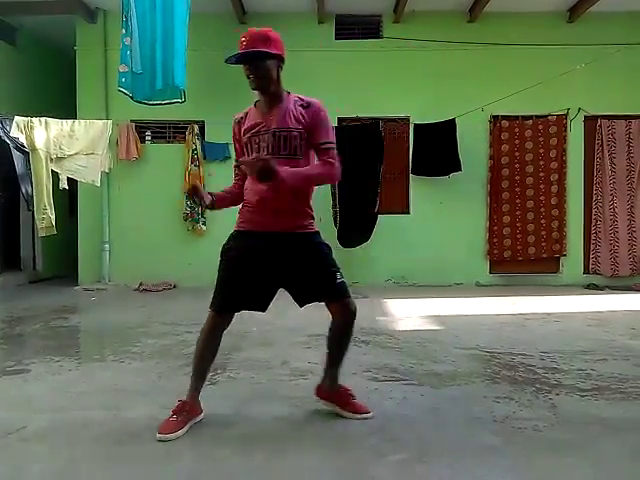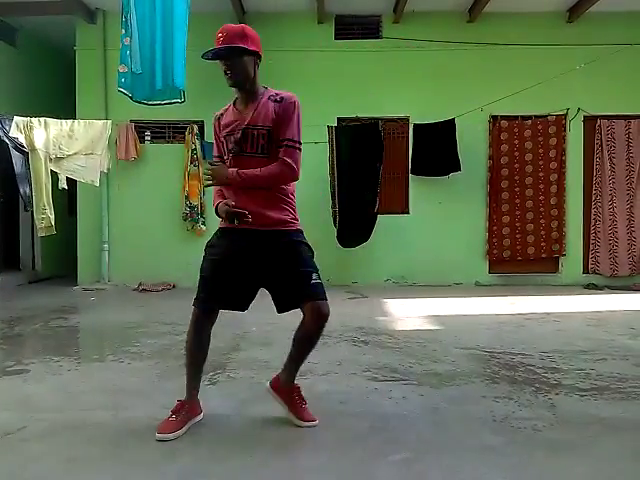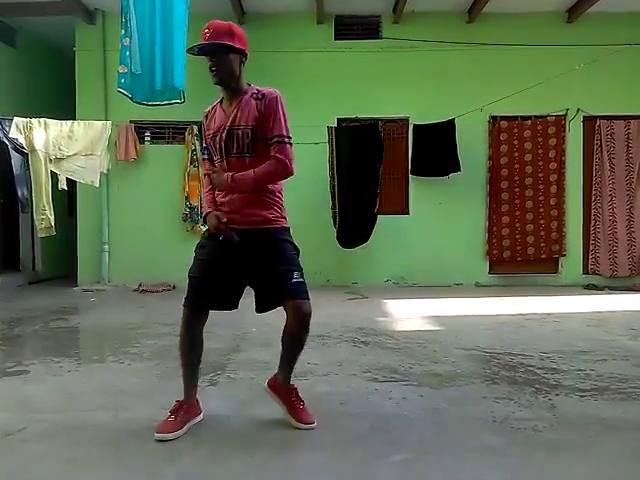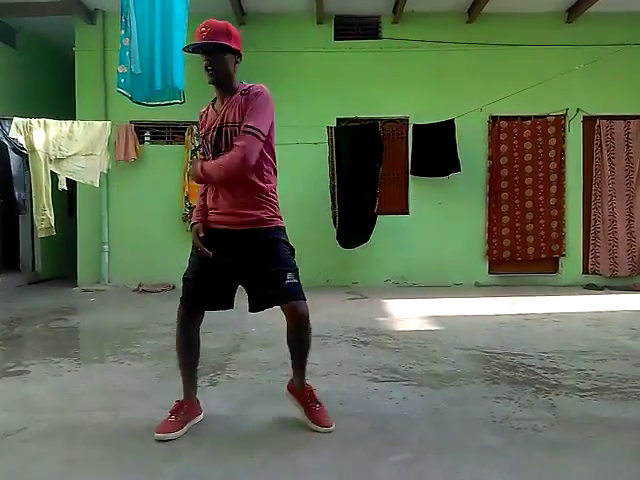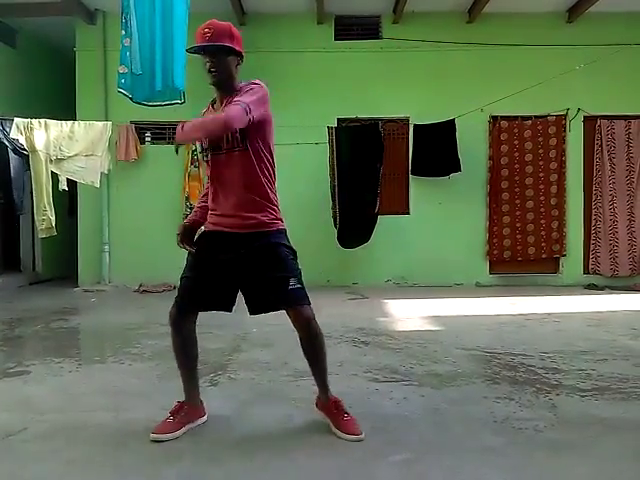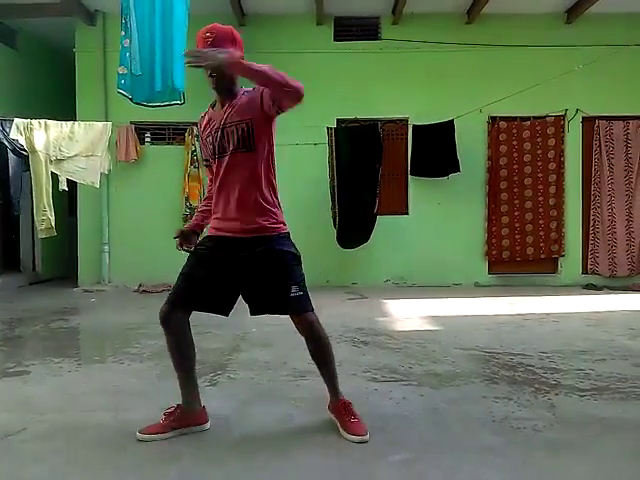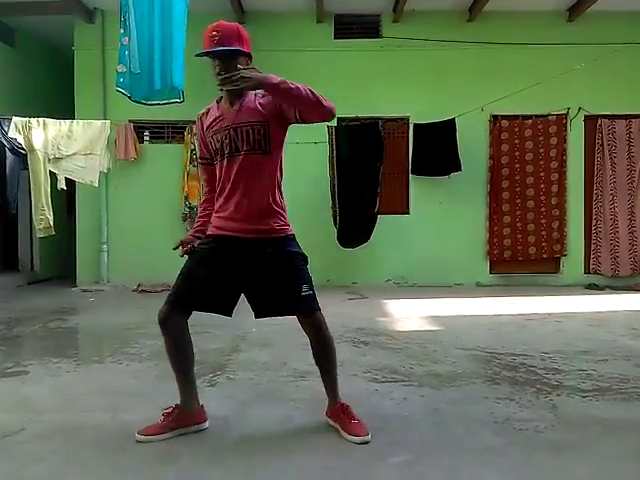
dt=0.1s
person 1, frame 1
left shoulder: (311, 110)
right shoulder: (243, 122)
left elbow: (330, 170)
right elbow: (242, 185)
left wrist: (278, 173)
right wrist: (212, 199)
left hip: (301, 235)
right hip: (251, 235)
left knee: (345, 309)
right knee: (218, 318)
left ankle: (331, 385)
right ankle: (191, 402)
person 1, frame 2
left shoulder: (284, 103)
right shoulder: (222, 118)
left elbow: (289, 168)
left wrist: (233, 176)
right wrist: (225, 204)
left hip: (281, 232)
right hip: (234, 231)
left knee: (317, 311)
right knee: (202, 313)
left ankle: (285, 382)
right ankle: (190, 402)
person 1, frame 3
left shoulder: (267, 100)
right shoulder: (210, 117)
left elbow: (284, 165)
left wrist: (231, 180)
right wrist: (211, 212)
left hip: (268, 231)
right hip: (224, 233)
left knee: (300, 310)
right knee: (192, 314)
left ankle: (284, 384)
right ankle: (189, 403)
person 1, frame 4
left shoulder: (256, 96)
right shoulder: (208, 113)
left elbow: (246, 157)
left wrist: (203, 169)
right wrist: (200, 219)
left hip: (261, 229)
right hip: (217, 232)
left knee: (297, 310)
right knee: (188, 314)
left ankle: (300, 386)
right ankle: (189, 402)
person 1, frame 5
left shoulder: (254, 94)
right shoulder: (208, 116)
left elbow: (232, 119)
left wrist: (186, 131)
right wrist: (195, 220)
left hip: (263, 233)
right hip: (218, 234)
left knee: (304, 316)
right knee: (180, 315)
left ankle: (327, 399)
right ankle: (191, 404)
person 1, frame 6
left shoulder: (258, 99)
right shoulder: (206, 121)
left elbow: (293, 91)
left wrist: (228, 61)
right wrist: (196, 225)
left hip: (267, 238)
right hip: (218, 240)
left knee: (306, 320)
right knee: (171, 314)
left ankle: (338, 403)
right ankle: (191, 408)
person 1, frame 7
left shoulder: (270, 103)
right shoulder: (206, 119)
left elbow: (325, 111)
left wrist: (268, 81)
right wrist: (198, 231)
left hip: (272, 239)
right hip: (220, 240)
left knee: (313, 320)
right knee: (169, 316)
left ankle: (337, 406)
right ankle: (190, 409)
